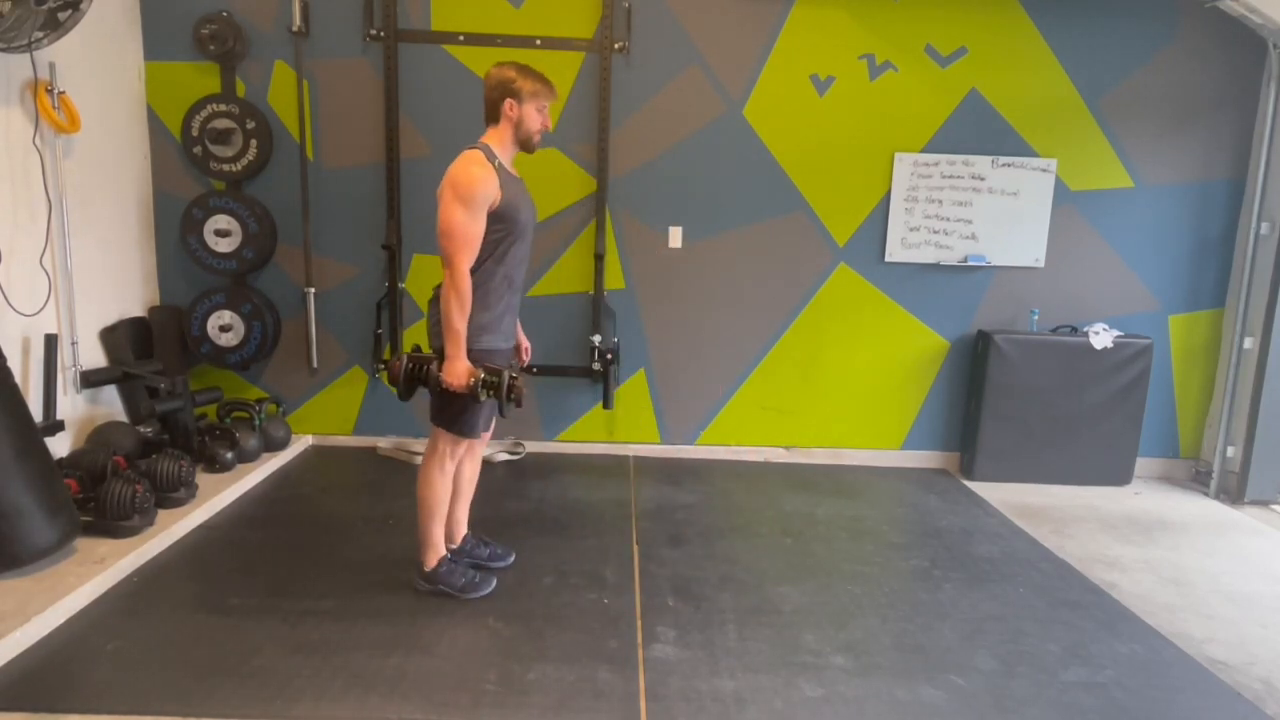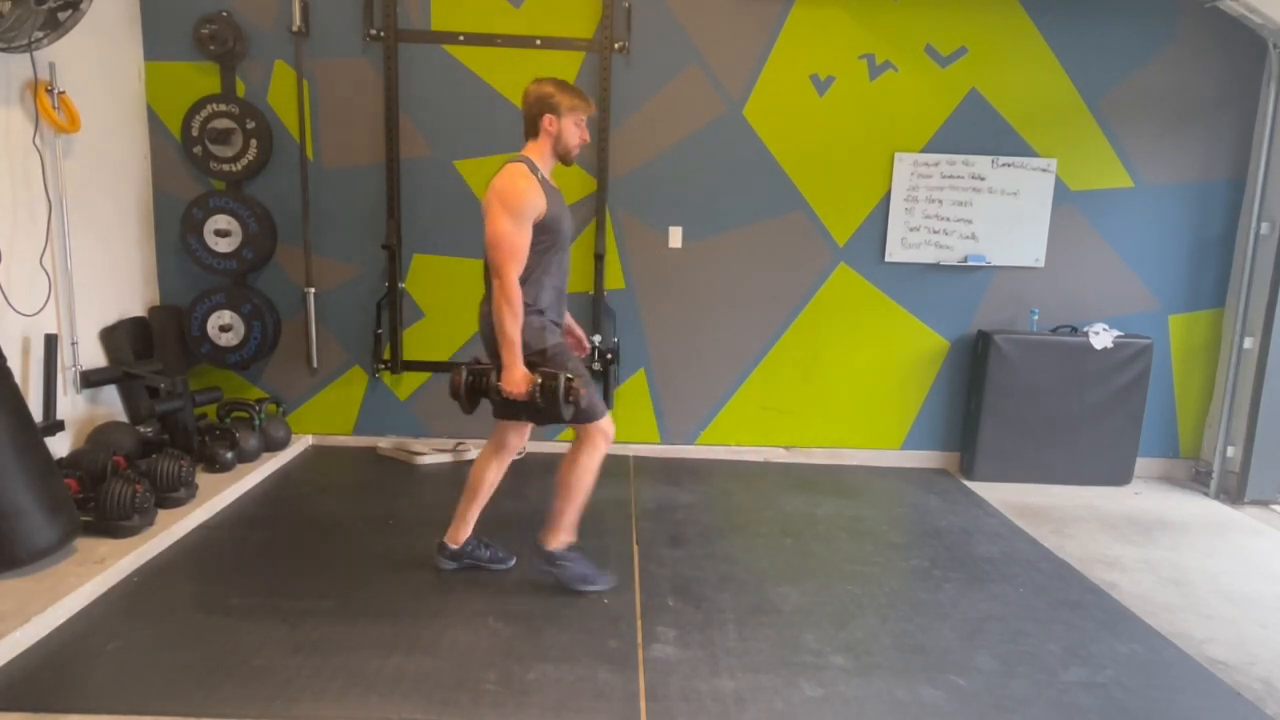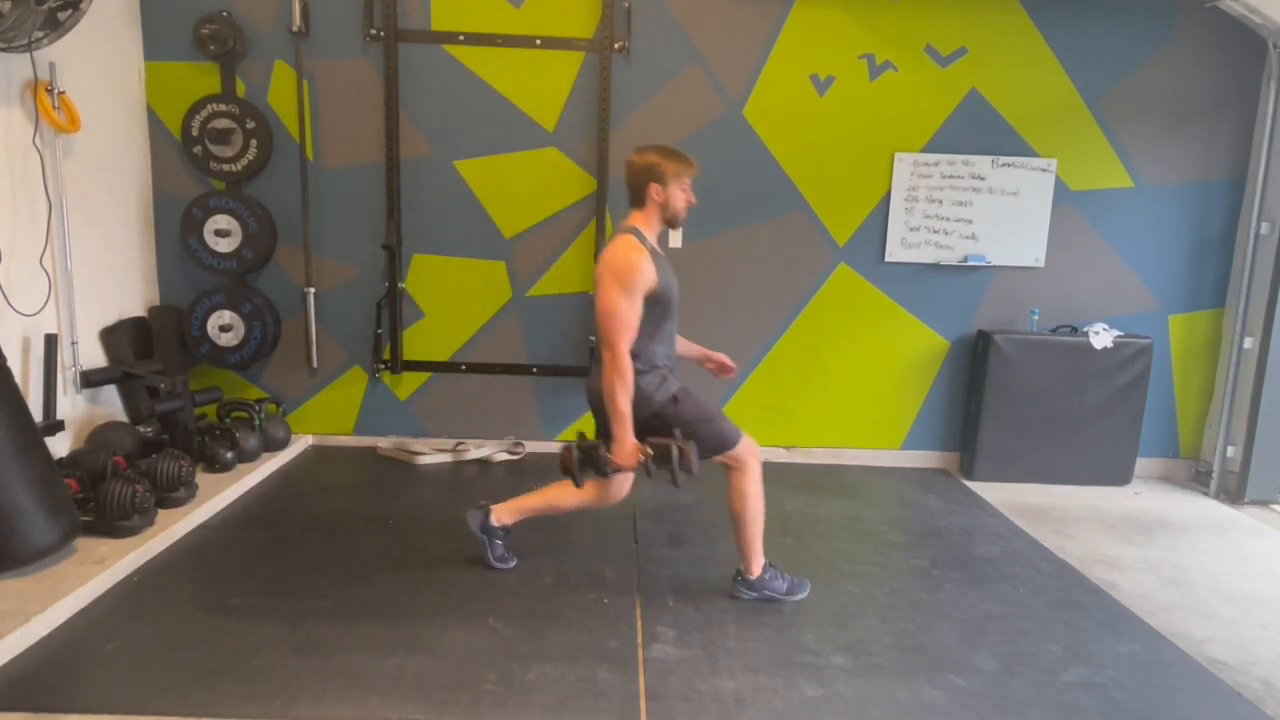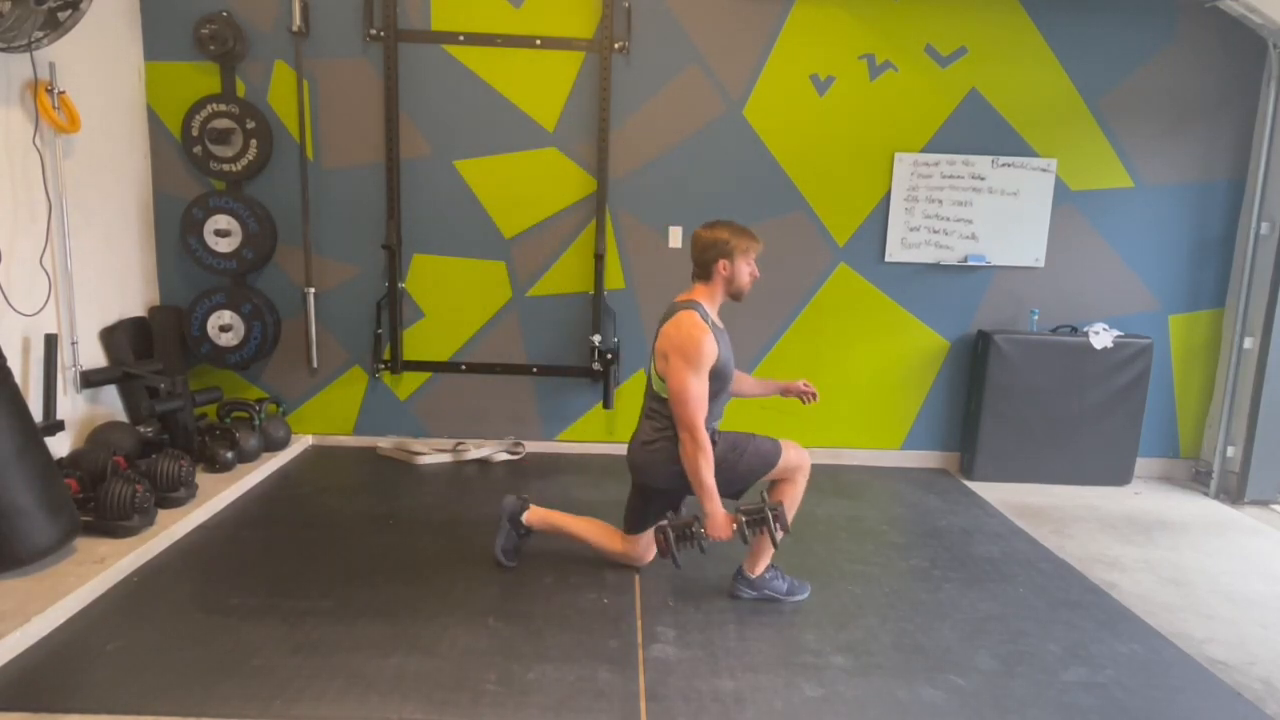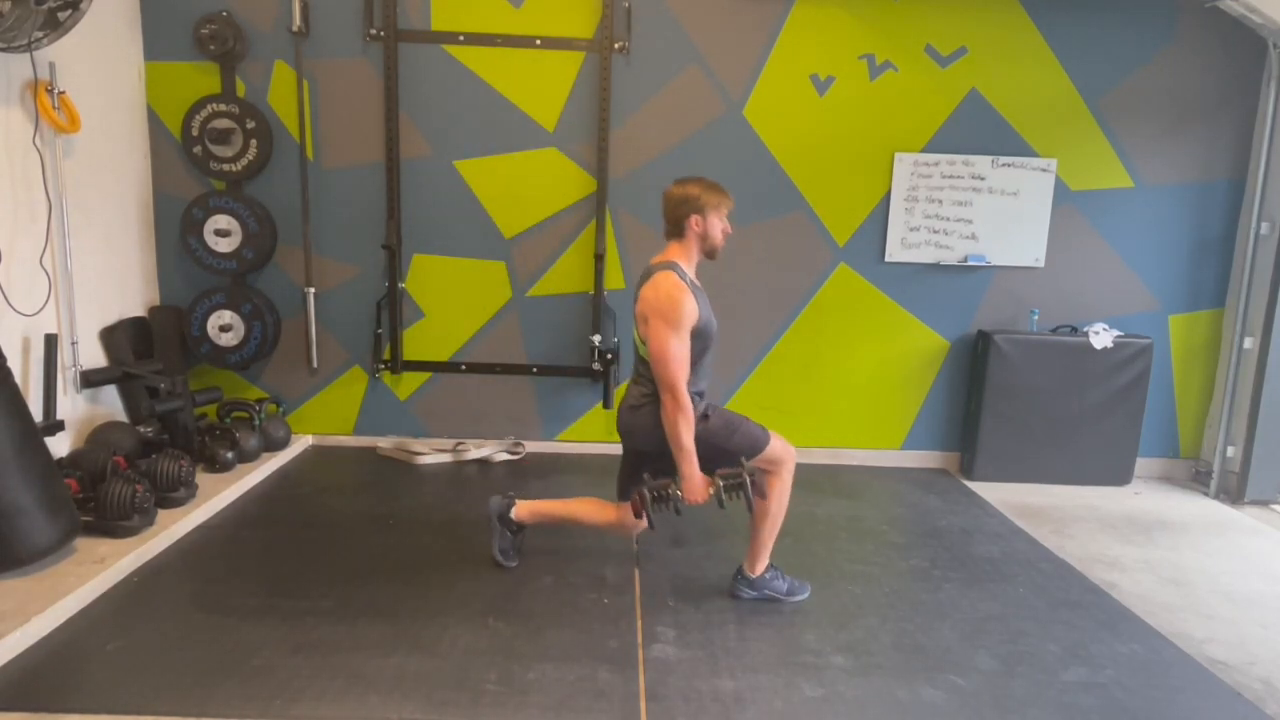
dt=0.4s
person 1, frame 1
left shoulder: (503, 172)
right shoulder: (474, 172)
right elbow: (458, 270)
left wrist: (514, 329)
right wrist: (456, 353)
left hip: (492, 334)
right hip: (470, 338)
left knee: (476, 439)
right knee: (449, 446)
left ankle: (458, 540)
right ankle: (433, 563)
person 1, frame 2
left shoulder: (539, 182)
right shoulder: (518, 184)
right elbow: (506, 281)
left wrist: (566, 321)
right wrist: (513, 362)
left hip: (536, 330)
right hip: (525, 336)
left knee: (508, 441)
right knee: (599, 429)
left ankle: (457, 542)
right ankle: (557, 544)
person 1, frame 3
left shoulder: (642, 246)
right shoulder: (629, 257)
right elbow: (617, 352)
left wrist: (699, 353)
right wrist: (622, 435)
left hip: (643, 384)
right hip: (643, 392)
left knee: (608, 490)
right knee: (746, 455)
left ankle: (494, 518)
right ankle: (755, 574)
person 1, frame 4
left shoulder: (698, 313)
right shoulder: (692, 332)
left elbow: (718, 380)
right elbow: (692, 433)
left wrist: (781, 387)
right wrist: (713, 509)
left hip: (659, 452)
right hip: (674, 455)
left knee: (635, 552)
right knee: (796, 463)
left ankle: (524, 516)
right ankle: (755, 575)
person 1, frame 5
left shoulder: (671, 273)
right shoulder: (672, 292)
right elbow: (673, 393)
right wrist: (690, 472)
left hip: (648, 417)
right hip: (663, 420)
left knee: (628, 519)
right knee: (781, 459)
left ankle: (513, 513)
right ankle: (756, 574)
